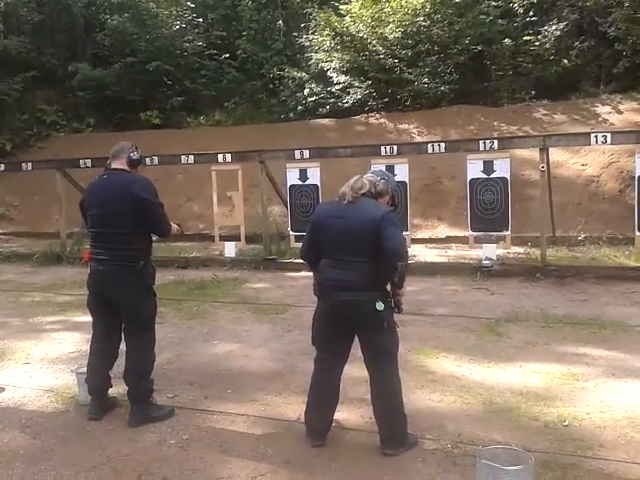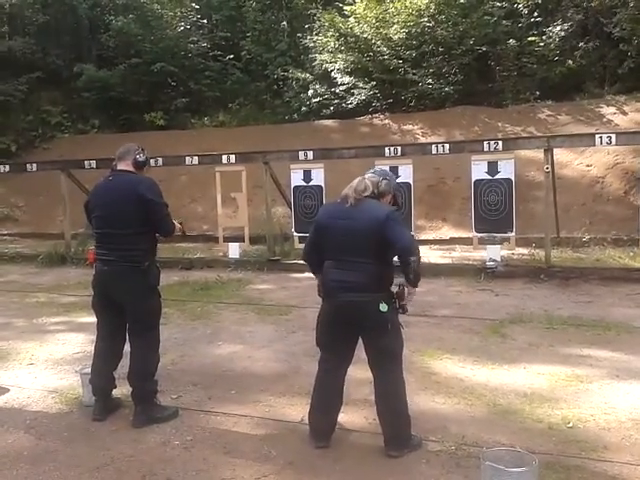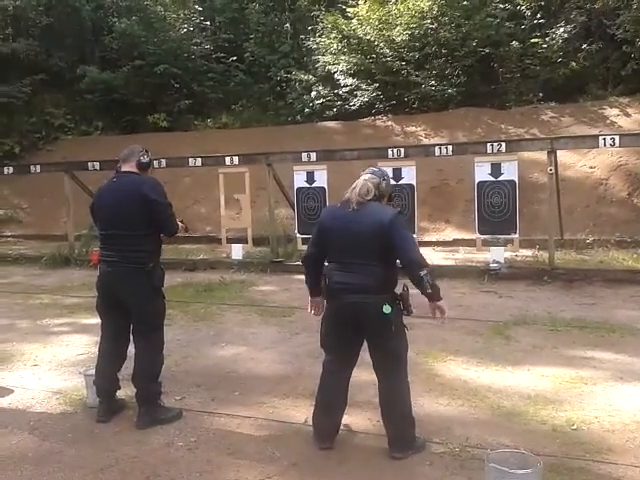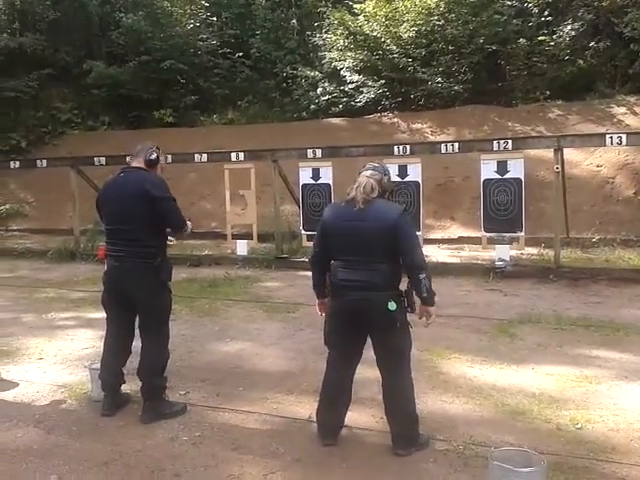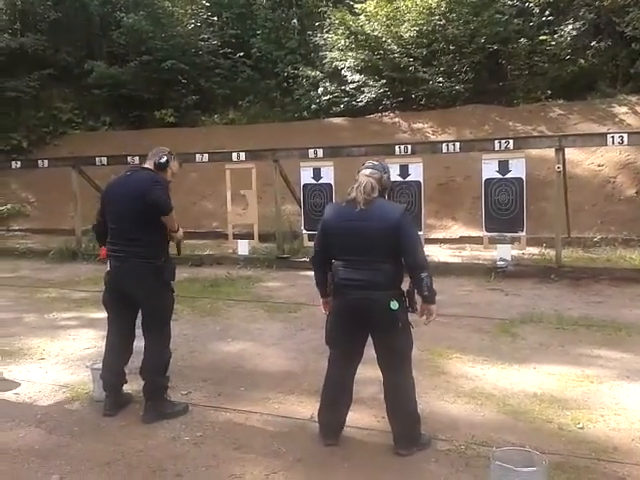
dt=0.3s
person 1, frame 1
left shoulder: (323, 211)
right shoulder: (382, 214)
left elbow: (307, 253)
right elbow: (397, 253)
right wrist: (396, 285)
left hip: (331, 300)
right hip: (369, 302)
left knee: (326, 365)
right knee: (383, 369)
left ankle: (316, 431)
right ankle: (394, 438)
person 1, frame 2
left shoulder: (327, 213)
right shoulder: (385, 214)
left elbow: (310, 254)
right elbow: (408, 250)
right wrist: (412, 281)
left hip: (335, 302)
right hip: (374, 304)
left knee: (330, 366)
right knee: (388, 371)
left ankle: (320, 432)
right ankle: (398, 440)
person 1, frame 3
left shoulder: (329, 215)
right shoulder: (389, 217)
left elbow: (311, 258)
right elbow: (412, 260)
left wrist: (315, 293)
right wrist: (433, 295)
left hip: (339, 304)
right hip: (379, 306)
left knee: (335, 368)
right knee: (392, 373)
left ankle: (324, 435)
right ankle: (402, 442)
person 1, frame 4
left shoulder: (332, 214)
right shoulder: (394, 214)
left elbow: (318, 259)
right elbow: (414, 261)
left wrist: (322, 294)
right wrist: (426, 299)
left hip: (343, 302)
right hip: (384, 303)
left knee: (338, 366)
right knee: (395, 370)
left ankle: (327, 431)
right ankle: (405, 439)
person 1, frame 5
left shoulder: (332, 213)
right shoulder: (396, 214)
left elbow: (319, 259)
right elbow: (416, 260)
left wrist: (325, 293)
right wrist: (427, 297)
left hip: (345, 301)
right hip: (385, 302)
left knee: (340, 366)
right knee: (397, 370)
left ankle: (329, 430)
right ankle: (407, 439)
person 2, frame 1
left shoulder: (91, 189)
right shoulder: (139, 184)
left elbow: (95, 228)
right elbow: (159, 227)
right wrist: (171, 228)
left hip: (99, 272)
right hip: (131, 273)
left knee: (102, 335)
right knee: (139, 339)
left ankle: (97, 400)
right ankle: (141, 406)
person 2, frame 2
left shoulder: (97, 191)
right shoulder: (144, 185)
left elbow: (98, 227)
right elbow: (164, 227)
right wrist: (174, 227)
left hip: (104, 273)
right hip: (136, 275)
left knee: (107, 336)
right knee: (144, 340)
left ankle: (102, 401)
right ankle: (145, 406)
person 2, frame 3
left shoulder: (102, 192)
right shoulder: (149, 186)
right elbow: (168, 227)
right wrist: (177, 225)
left hip: (108, 274)
right hip: (141, 276)
left knee: (111, 337)
right knee: (148, 341)
left ankle: (106, 402)
right ankle: (149, 408)
person 2, frame 4
left shoulder: (108, 187)
right shoulder: (151, 183)
right elbow: (174, 221)
right wrist: (185, 226)
left hip: (115, 269)
right hip: (148, 271)
left knee: (117, 332)
right knee: (154, 336)
left ankle: (110, 396)
right ankle: (153, 402)
person 2, frame 5
left shoulder: (113, 186)
right shoulder: (152, 181)
left elbow: (100, 230)
right elbow: (162, 205)
right wrist: (174, 228)
left hip: (117, 270)
right hip: (150, 271)
left knee: (118, 332)
right knee: (157, 336)
left ankle: (112, 396)
right ankle: (155, 402)
